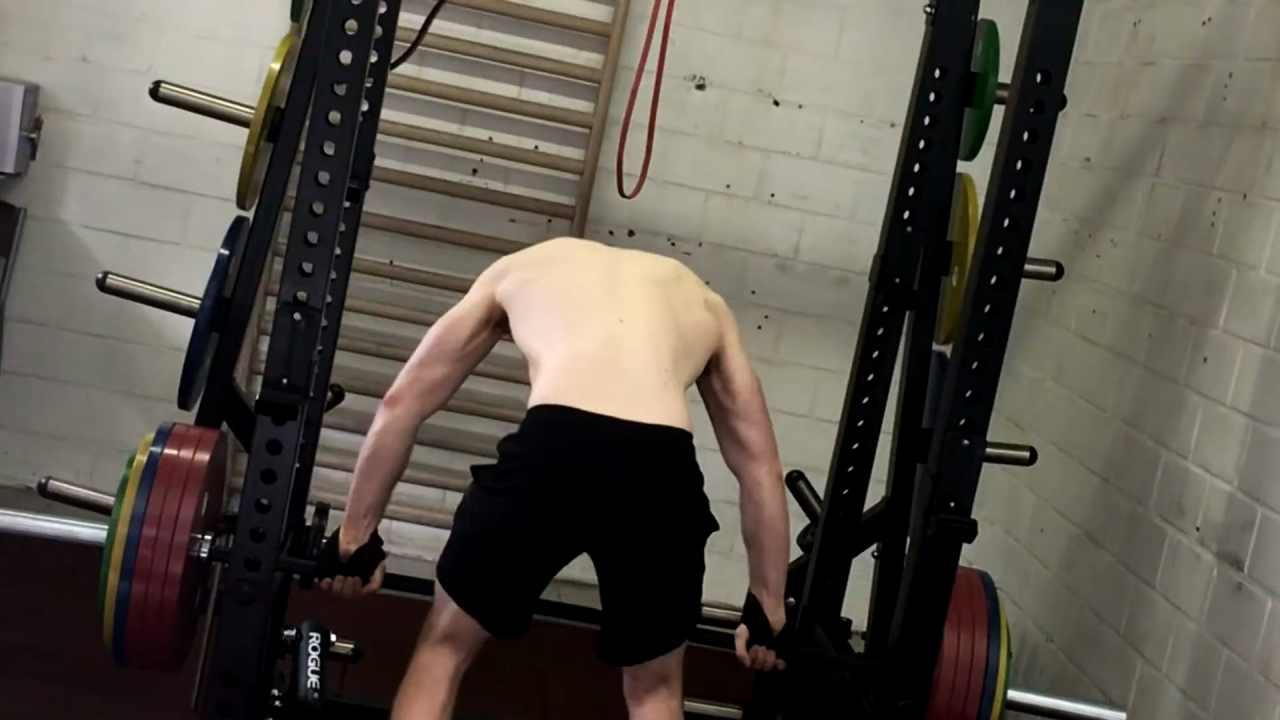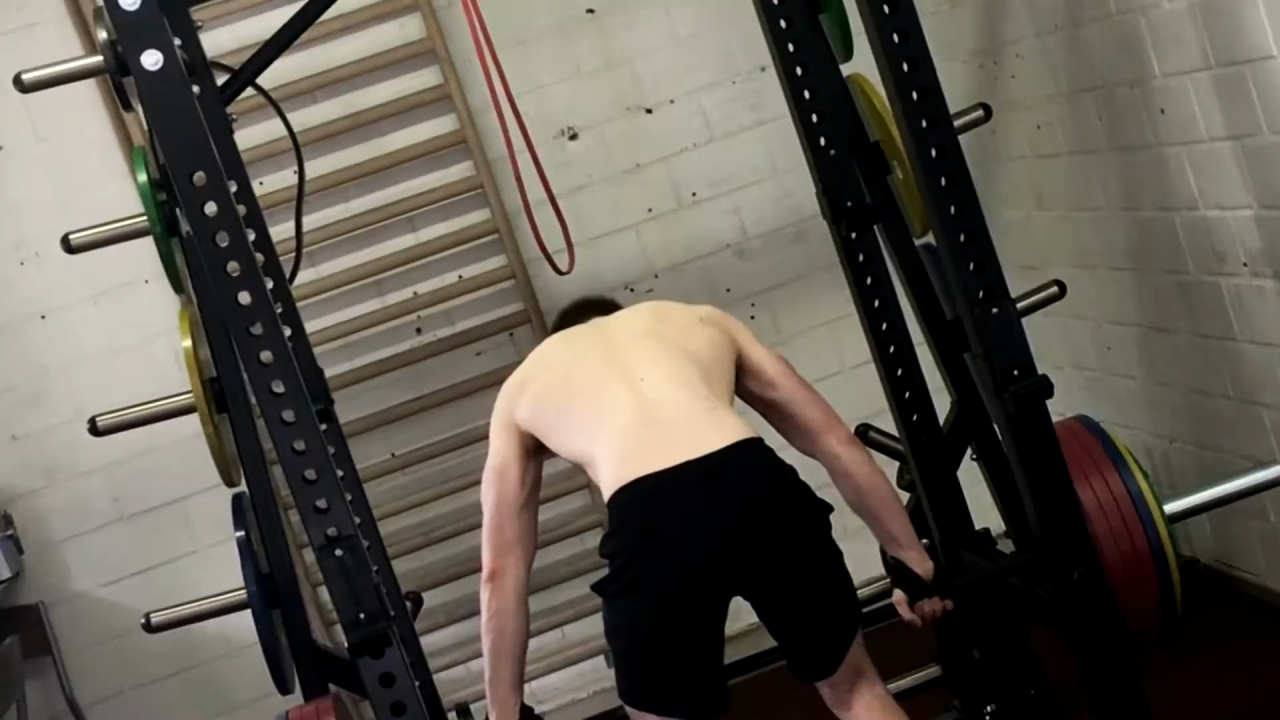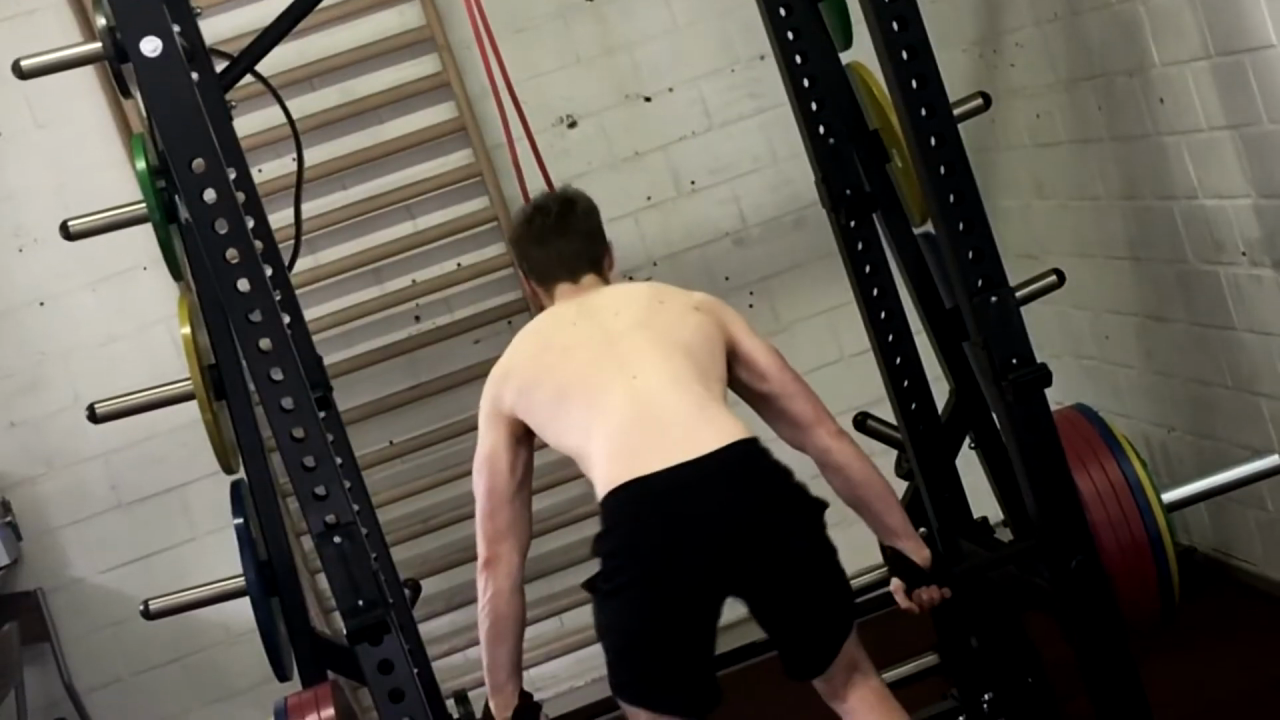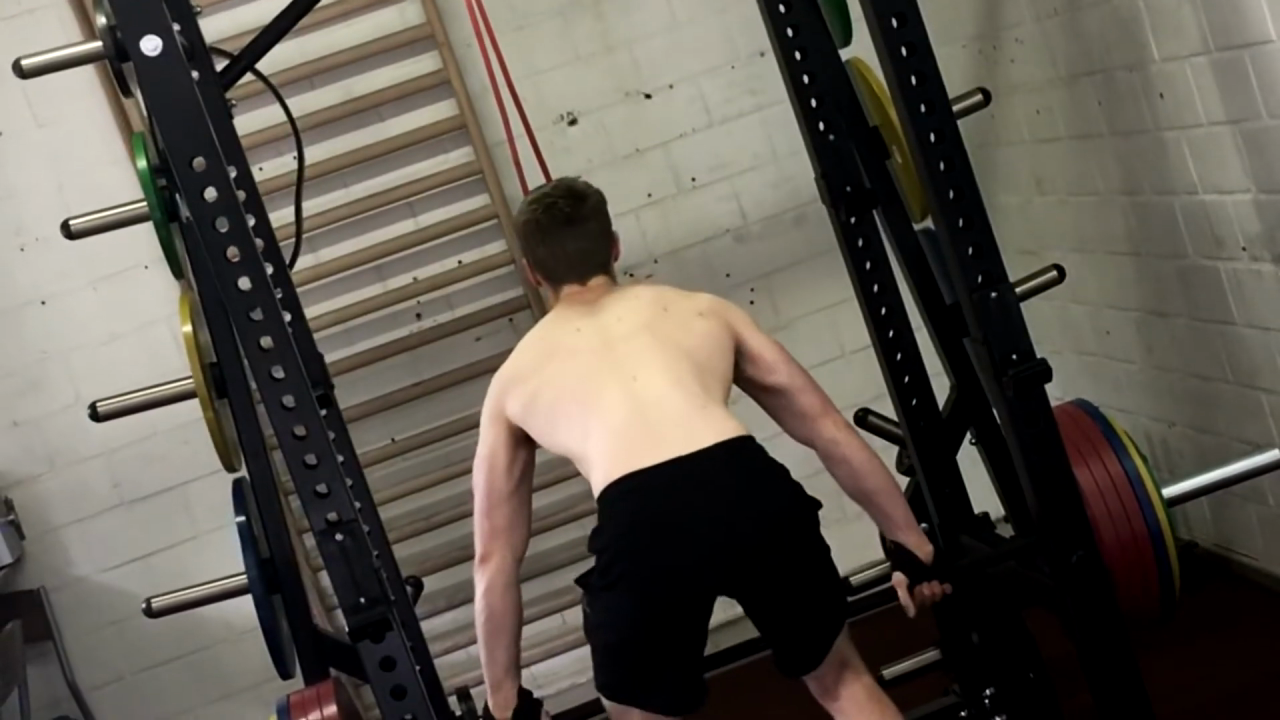
dt=0.5s
person 1, frame 1
left shoulder: (526, 265)
right shoulder: (702, 300)
left elbow: (403, 402)
right elbow: (760, 464)
left wrist: (356, 535)
right wrist: (768, 609)
left hip: (551, 452)
right hip: (663, 477)
left knee: (446, 645)
person 1, frame 2
left shoulder: (524, 384)
right shoulder: (701, 320)
left elbow: (502, 571)
right elbow: (835, 442)
right wrist: (913, 561)
left hip: (653, 530)
right hip: (762, 494)
person 1, frame 3
left shoulder: (511, 372)
right shoulder: (694, 306)
left elbow: (498, 556)
right elbow: (822, 435)
right wrist: (910, 548)
left hip: (644, 530)
right hip: (758, 493)
person 1, frame 4
left shoulder: (516, 376)
right shoulder: (701, 309)
left elbow: (495, 556)
right elbow: (830, 432)
right wrist: (914, 544)
left hip: (640, 530)
right hip: (752, 493)
